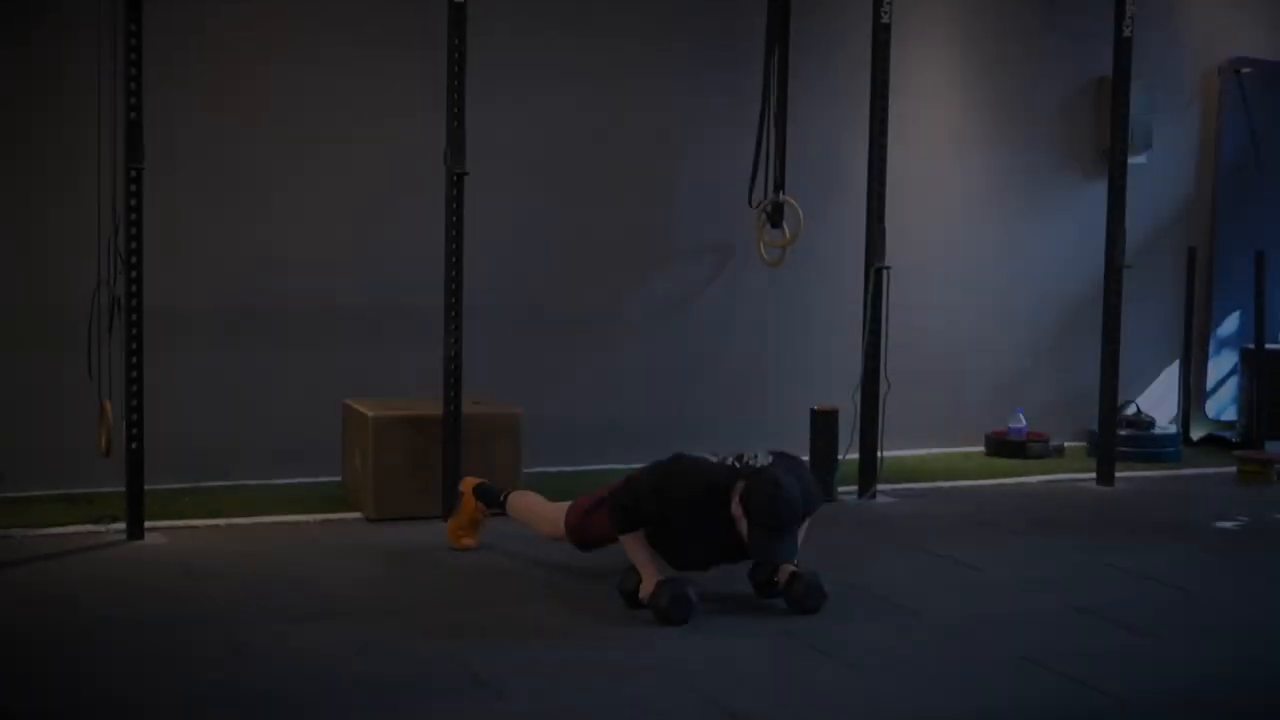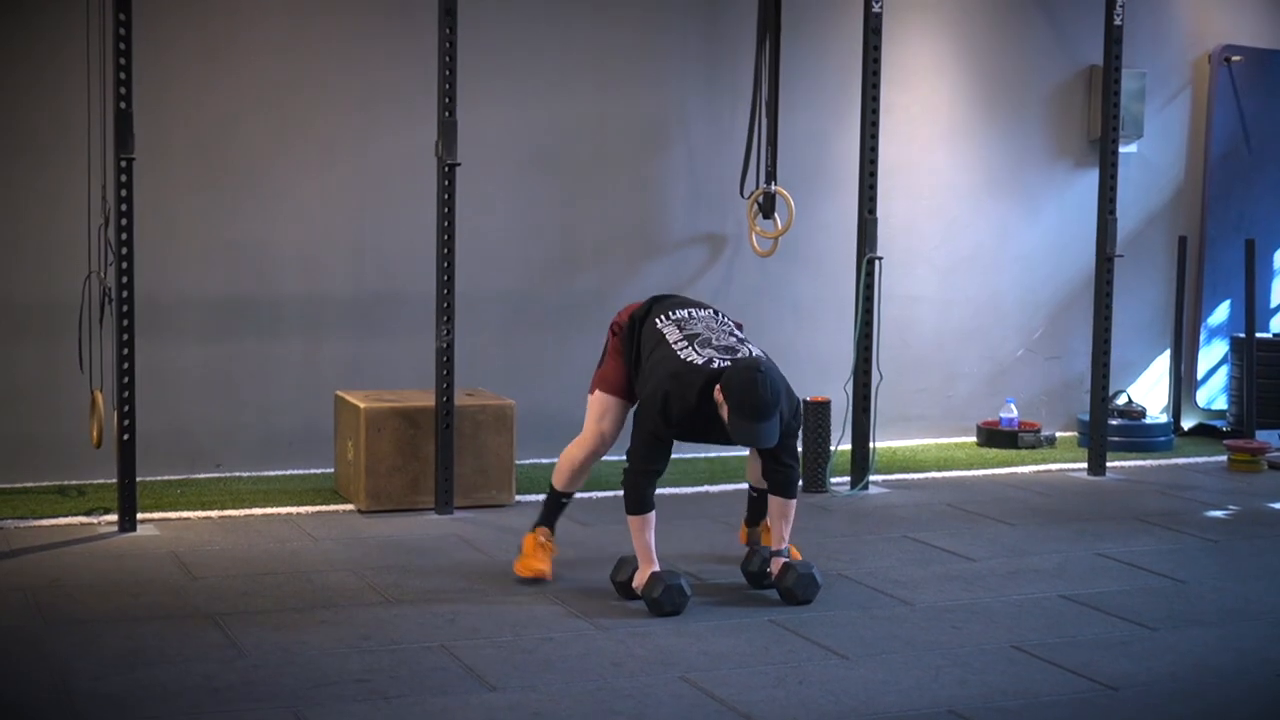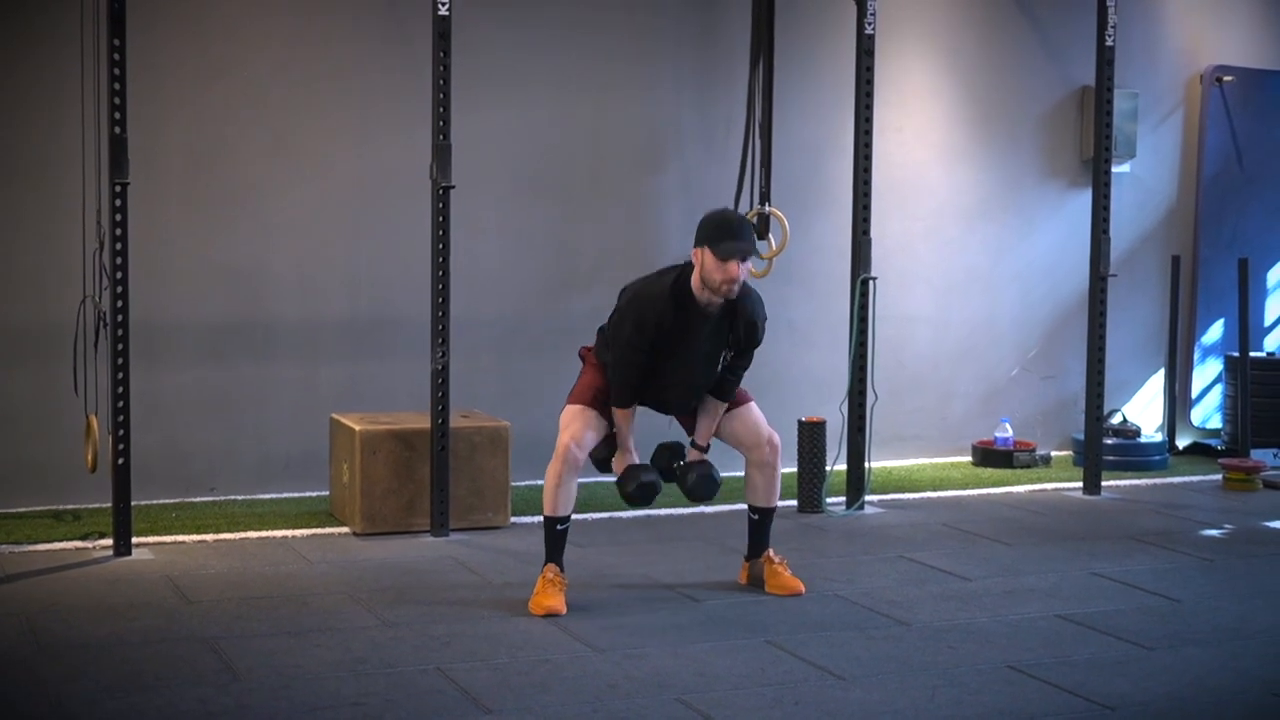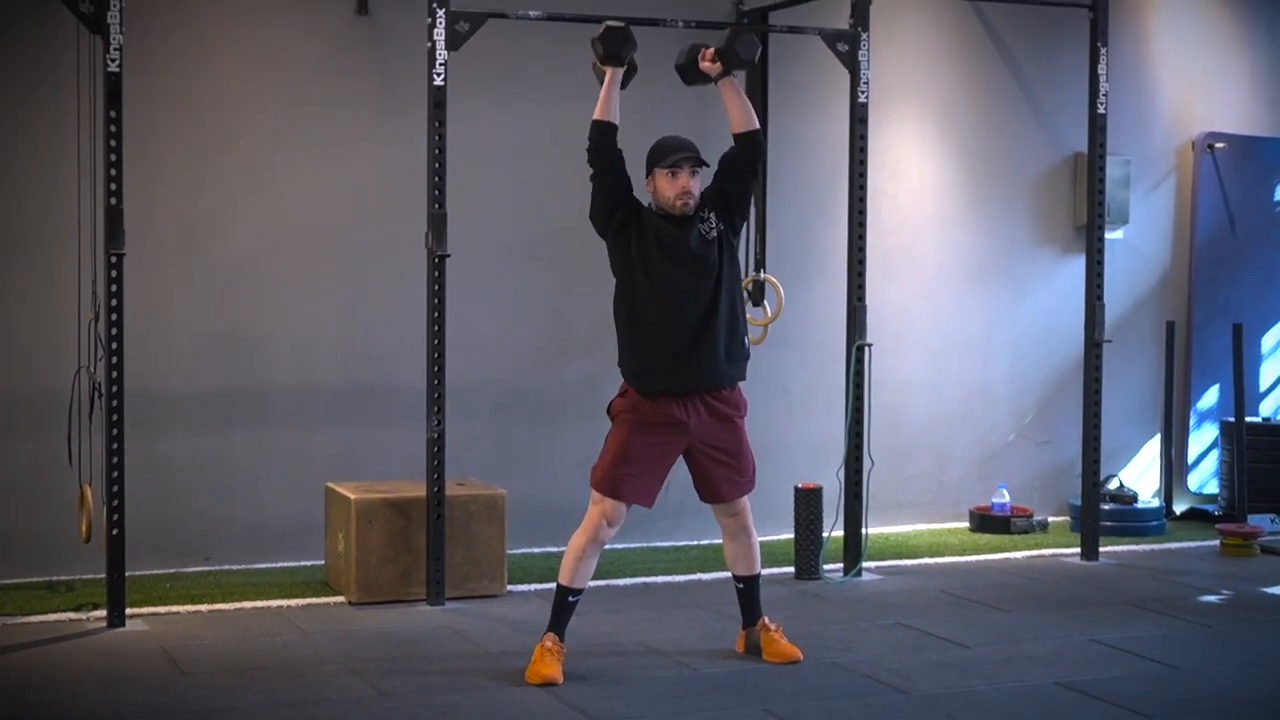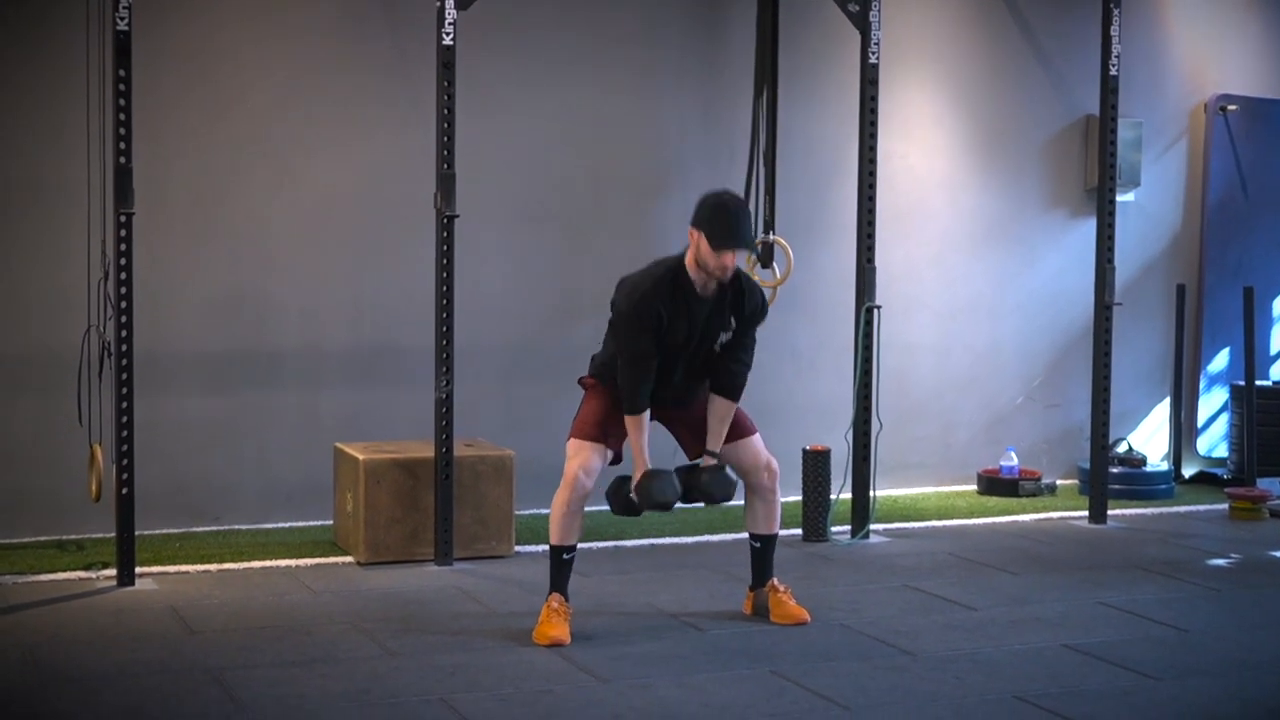
dt=1s
person 1, frame 1
left shoulder: (793, 487)
right shoulder: (690, 488)
right elbow: (622, 507)
left wrist: (788, 560)
right wrist: (650, 576)
right hip: (647, 501)
right knee: (554, 523)
right ankle: (480, 495)
person 1, frame 2
left shoulder: (776, 398)
right shoulder: (670, 390)
left elbow: (785, 471)
right elbow: (641, 471)
left wrist: (779, 552)
right wrist: (647, 565)
left knee: (770, 443)
right knee: (595, 439)
left ankle: (756, 526)
right ankle: (542, 531)
person 1, frame 3
left shoulder: (749, 311)
right shoulder: (646, 300)
left elbow: (723, 383)
right elbow: (624, 383)
left wrist: (699, 445)
right wrist: (624, 450)
left hip: (694, 382)
right hip: (616, 368)
left knee: (766, 445)
right knee: (570, 448)
left ankle: (759, 560)
right ankle: (552, 571)
person 1, frame 4
left shoulder: (720, 218)
right shoulder: (628, 226)
left elbow: (749, 150)
right elbow: (603, 158)
left wrist: (725, 79)
right wrist: (611, 76)
left hip: (718, 403)
right hip: (649, 405)
left knee: (737, 517)
right knee: (602, 520)
left ankle: (755, 628)
right ankle: (553, 639)
person 1, frame 5
left shoulder: (747, 297)
right shoulder: (643, 293)
left elbow: (728, 380)
right elbow: (635, 387)
left wrist: (712, 453)
right wrist: (642, 466)
left hip: (690, 388)
right hip: (618, 385)
left knee: (764, 469)
right knee: (578, 476)
left ankle: (763, 588)
right ankle: (557, 601)
